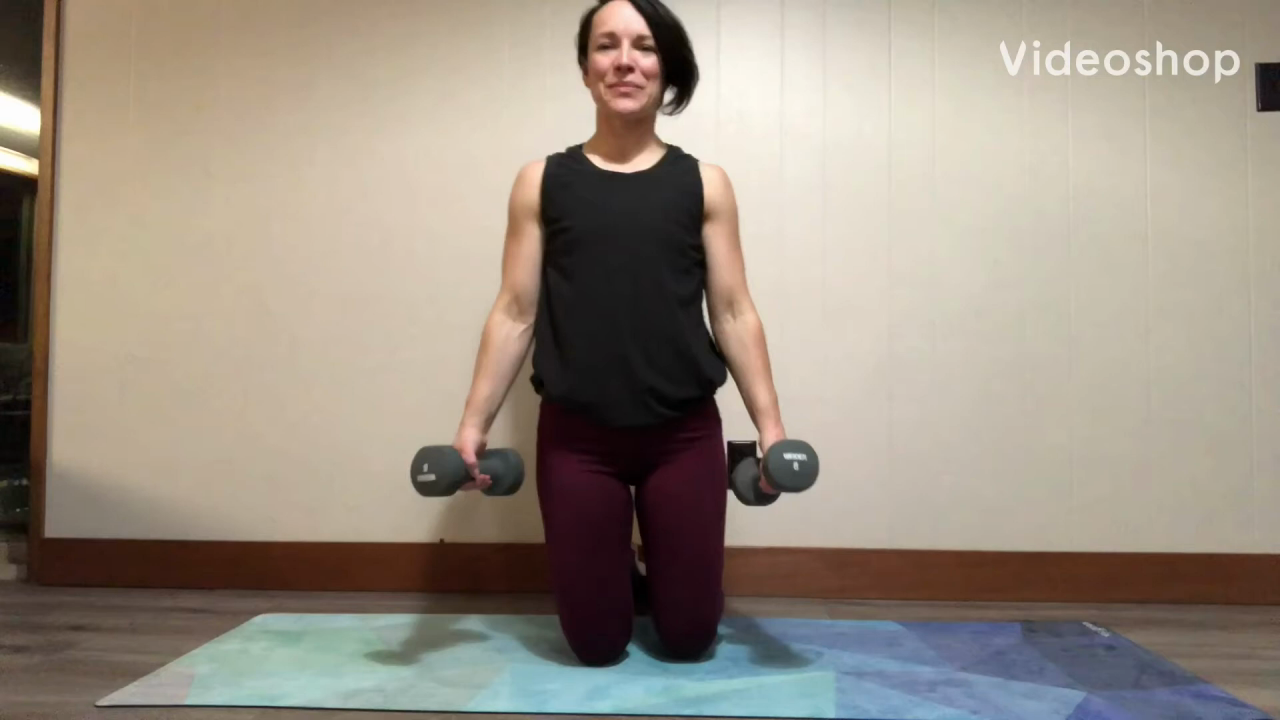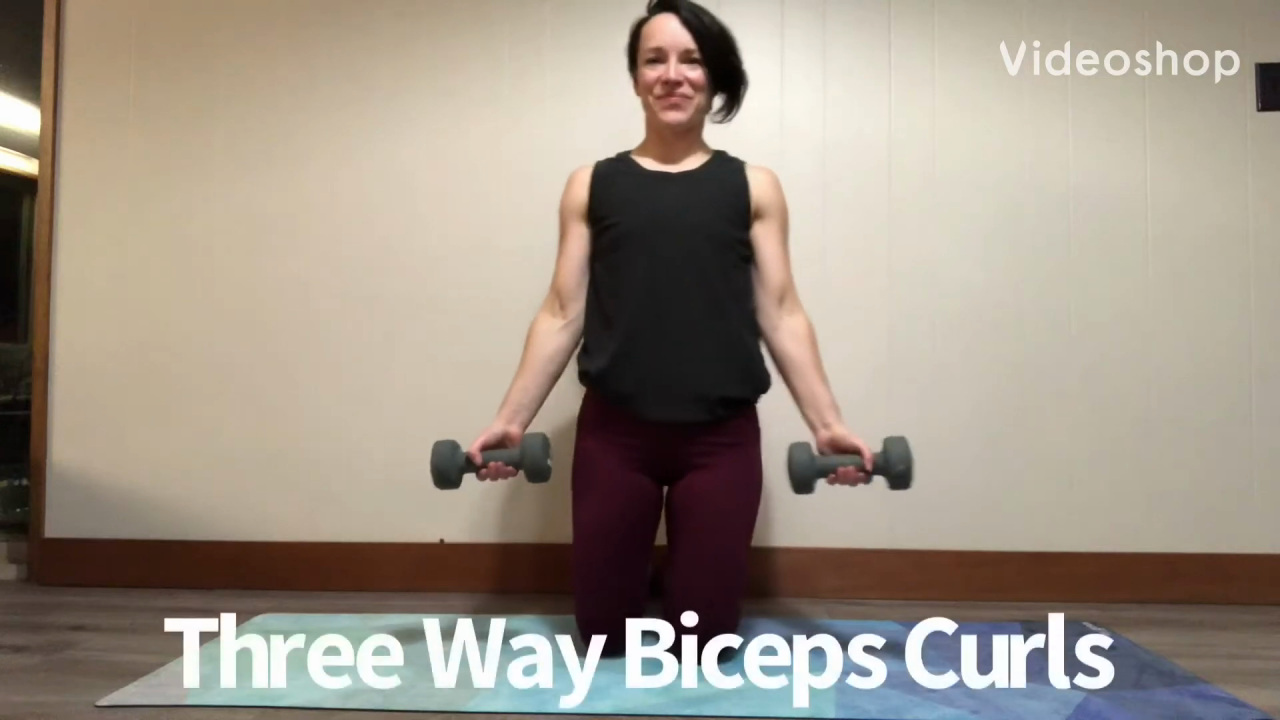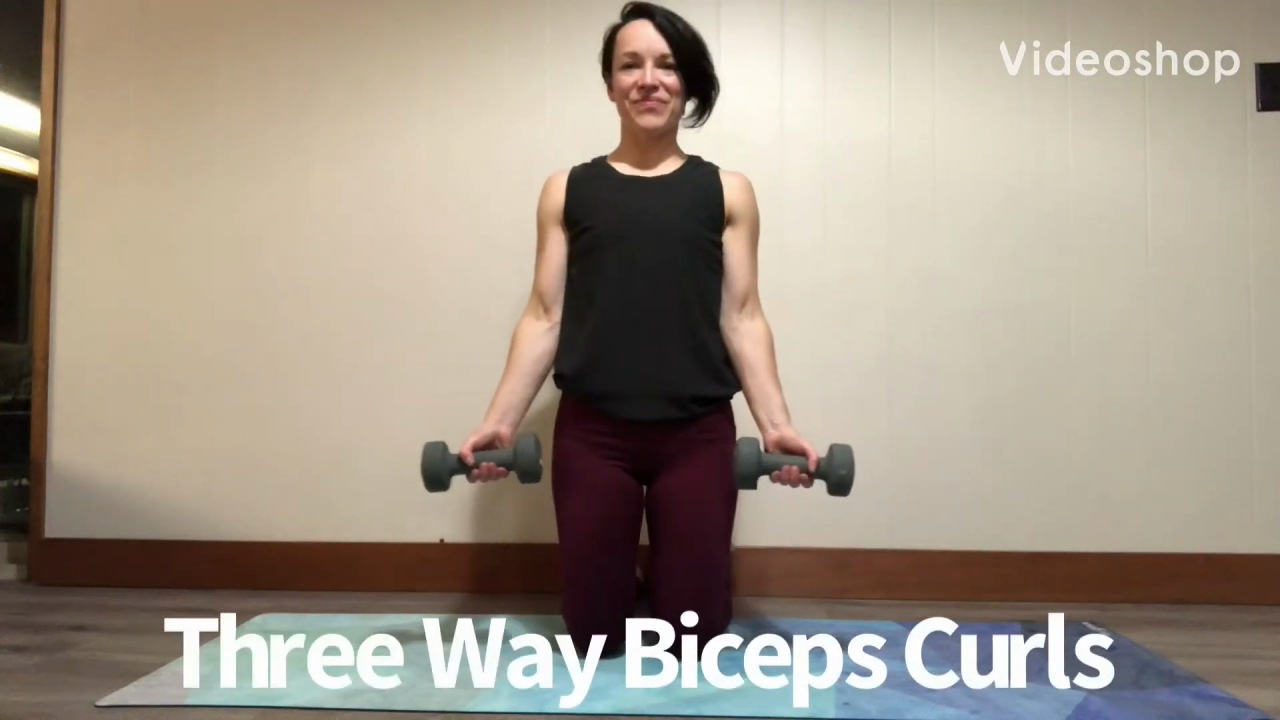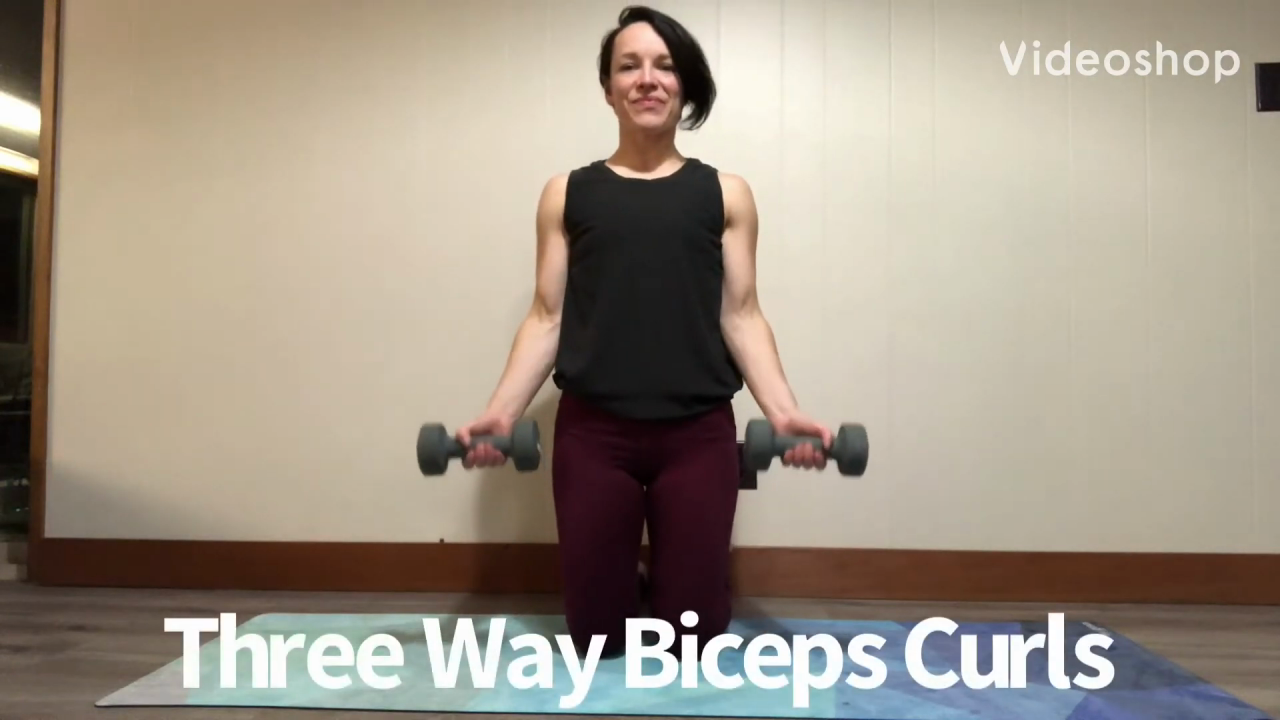
dt=0.7s
person 1, frame 1
left shoulder: (704, 184)
right shoulder: (541, 183)
left elbow: (733, 311)
right elbow: (515, 313)
left wrist: (769, 423)
right wrist: (474, 423)
left hip: (685, 435)
right hip: (575, 437)
left knee: (689, 636)
right knee: (594, 640)
left ankle: (653, 581)
right ankle: (619, 580)
person 1, frame 2
left shoulder: (753, 187)
right shoulder: (591, 186)
left elbow: (781, 313)
right elbow: (562, 314)
left wrist: (826, 423)
right wrist: (510, 420)
left hip: (722, 435)
right hip: (612, 431)
left knee: (705, 634)
right knee: (603, 632)
left ankle: (675, 581)
right ankle: (640, 580)
person 1, frame 3
left shoulder: (727, 191)
right shoulder: (567, 190)
left elbow: (742, 316)
right elbow: (544, 316)
left wrist: (776, 425)
right wrist: (500, 422)
left hip: (698, 435)
right hip: (592, 434)
left knee: (695, 632)
right knee: (594, 632)
left ankle: (666, 581)
right ankle: (631, 583)
person 1, frame 4
left shoulder: (725, 193)
right shoulder: (567, 193)
left elbow: (740, 315)
right elbow: (547, 317)
left wrist: (784, 411)
right wrist: (500, 412)
left hip: (699, 434)
right hip: (592, 432)
left knee: (695, 631)
right knee: (596, 633)
left ankle: (663, 582)
right ankle: (627, 585)
